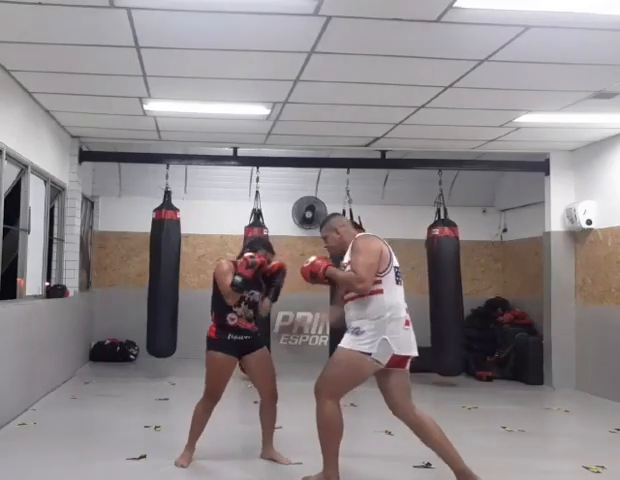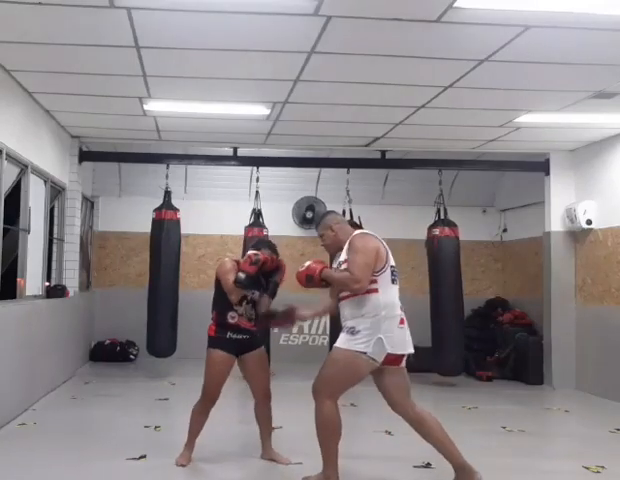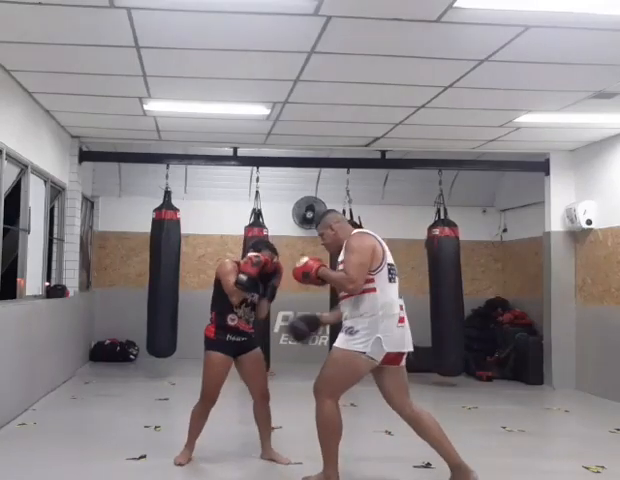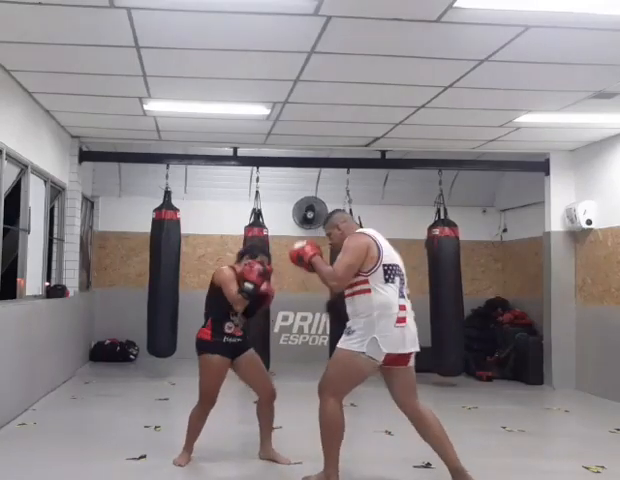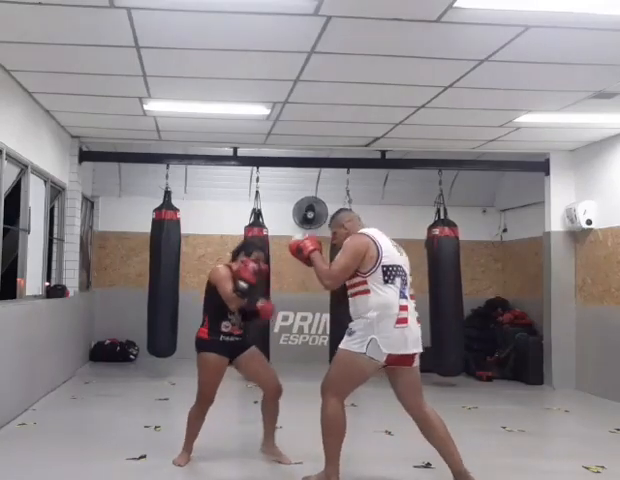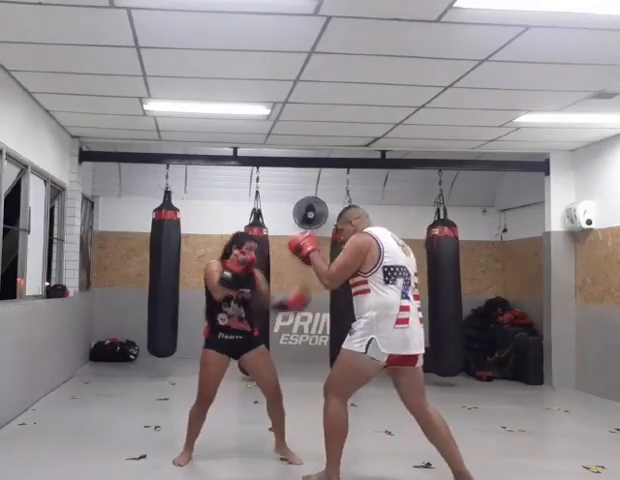
dt=0.1s
person 1, frame 1
left shoulder: (364, 242)
right shoulder: (363, 251)
left elbow: (361, 283)
right elbow: (344, 304)
left wrist: (327, 271)
left hip: (378, 334)
right hip: (396, 337)
left knee: (325, 393)
right knee: (407, 411)
person 1, frame 2
left shoulder: (361, 240)
right shoulder: (346, 254)
left elbow: (358, 284)
right elbow: (337, 301)
left wrist: (322, 273)
right wrist: (305, 314)
left hip: (372, 332)
right hip: (390, 335)
left knee: (323, 393)
right knee: (406, 407)
person 1, frame 3
left shoulder: (358, 239)
right shoulder: (353, 248)
left elbow: (353, 284)
left wrist: (319, 271)
right wrist: (323, 319)
left hip: (370, 331)
right hip: (390, 334)
left knee: (324, 393)
right knee: (404, 406)
person 1, frame 4
left shoulder: (358, 240)
right shoulder: (381, 244)
left elbow: (335, 281)
left wrist: (312, 257)
left hip: (374, 331)
right hip: (402, 333)
left knee: (329, 393)
right knee: (411, 406)
person 1, frame 5
left shoulder: (358, 240)
right shoulder: (390, 244)
left elbow: (330, 280)
left wrist: (311, 252)
left hip: (375, 331)
right hip: (405, 333)
left knee: (331, 393)
right knee: (417, 406)
person 1, frame 6
left shoulder: (363, 240)
right shoulder: (399, 244)
left elbow: (330, 278)
left wrist: (310, 251)
left hip: (378, 331)
right hip: (409, 334)
left knee: (334, 393)
right knee: (420, 406)
person 2, frame 1
left shoulder: (258, 278)
right shoulder: (225, 266)
left elbow: (262, 311)
right elbow: (230, 298)
left wrist: (275, 284)
right wrist: (245, 273)
left hip: (252, 339)
right hip: (223, 338)
left knee: (270, 395)
right knee: (211, 397)
left ankle: (268, 448)
right ankle: (189, 449)
person 2, frame 2
left shoulder: (259, 277)
right shoulder: (228, 265)
left elbow: (262, 310)
right elbow: (234, 295)
left wrist: (274, 282)
right wrist: (248, 270)
left hip: (251, 339)
right hip: (223, 337)
left knee: (264, 395)
right knee: (209, 397)
left ankle: (267, 449)
right ankle: (188, 449)
person 2, frame 3
left shoulder: (258, 279)
right shoulder: (228, 266)
left elbow: (261, 314)
right elbow: (234, 296)
left wrist: (271, 286)
right wrist: (249, 272)
left hip: (247, 340)
right hip: (220, 338)
left knee: (262, 396)
right knee: (208, 398)
left ankle: (267, 449)
right ankle: (188, 449)
person 2, frame 4
left shoulder: (249, 280)
right shoulder: (225, 272)
left elbow: (246, 312)
right elbow: (237, 304)
left wrist: (262, 300)
right wrist: (252, 282)
left hip: (239, 342)
right hip: (214, 342)
left knee: (268, 393)
right knee: (206, 401)
left ankle: (266, 448)
right ankle: (187, 450)
person 2, frame 5
left shoulder: (246, 278)
right shoulder: (221, 271)
right elbow: (233, 303)
left wrist: (259, 310)
right wrist: (249, 281)
left hip: (239, 341)
right hip: (212, 341)
left knee: (274, 389)
right knee: (204, 400)
left ankle: (269, 444)
right ankle: (186, 450)
person 2, frame 6
left shoulder: (254, 274)
right shoulder: (215, 266)
left elbow: (265, 302)
right elbow: (217, 294)
left wrist: (287, 303)
right wrist: (234, 270)
left hip: (248, 339)
right hip: (218, 339)
left knee: (274, 393)
right knee: (205, 398)
left ankle: (282, 446)
right ankle: (188, 449)
